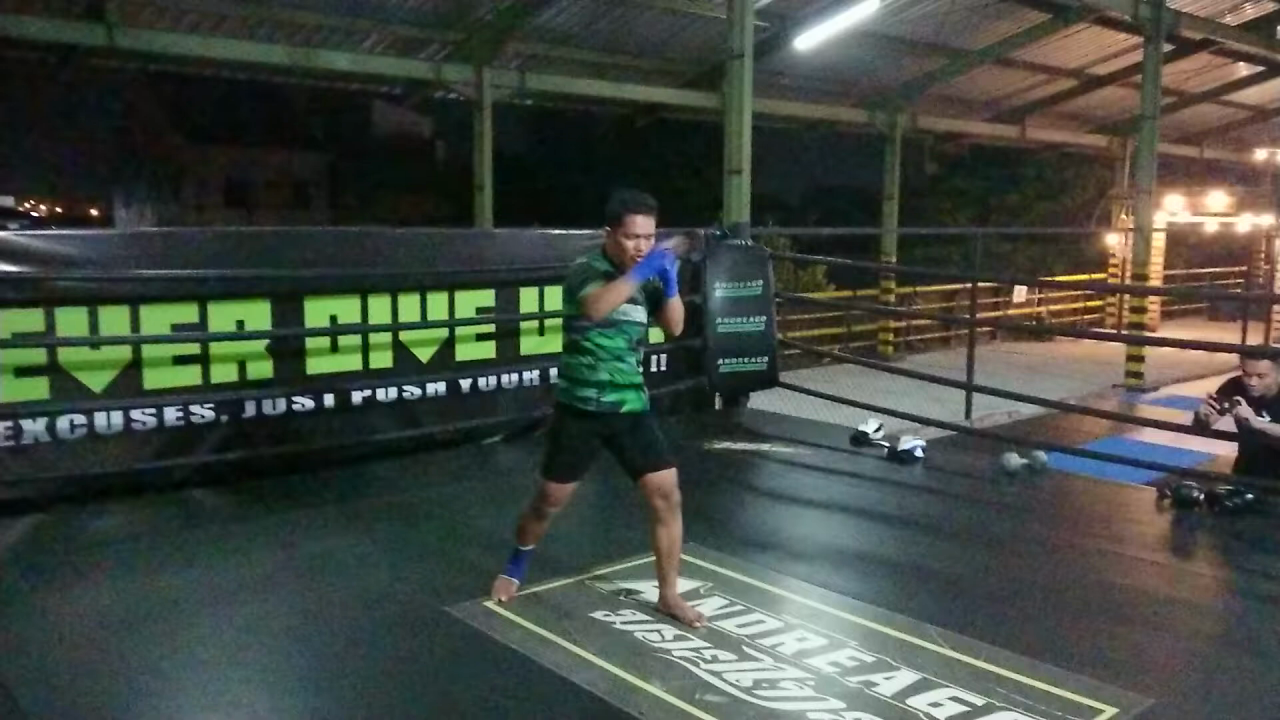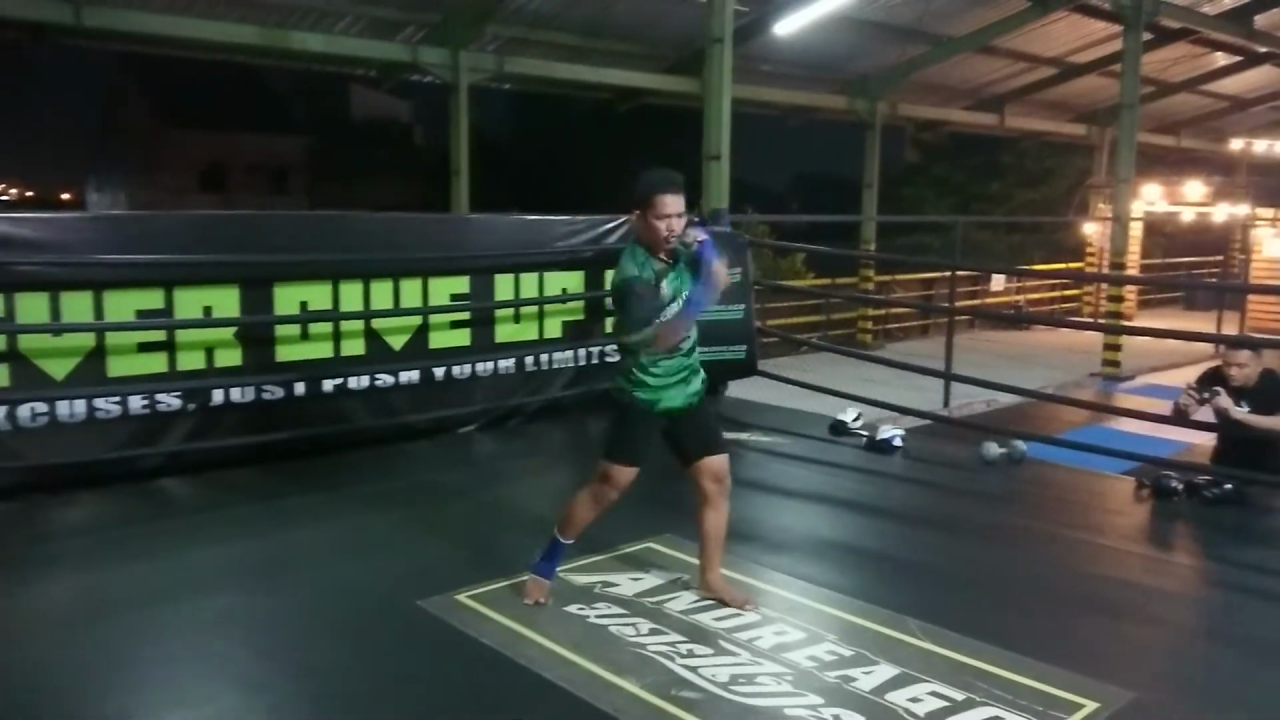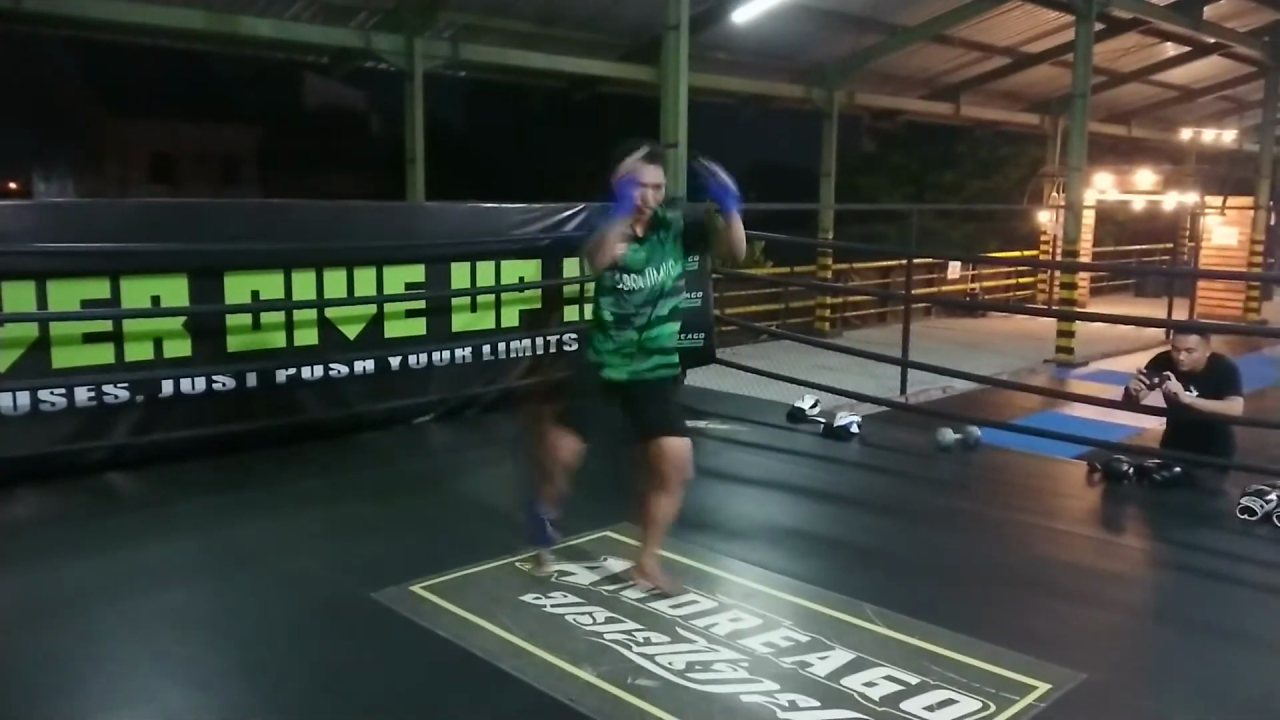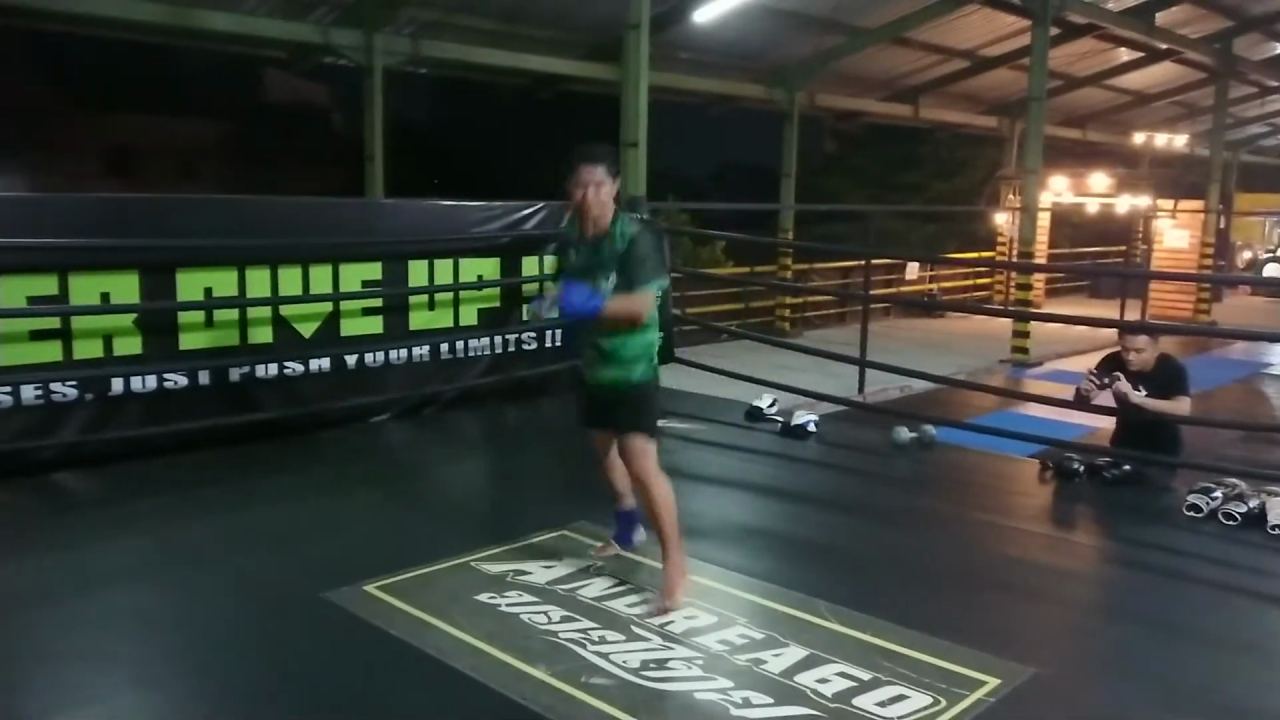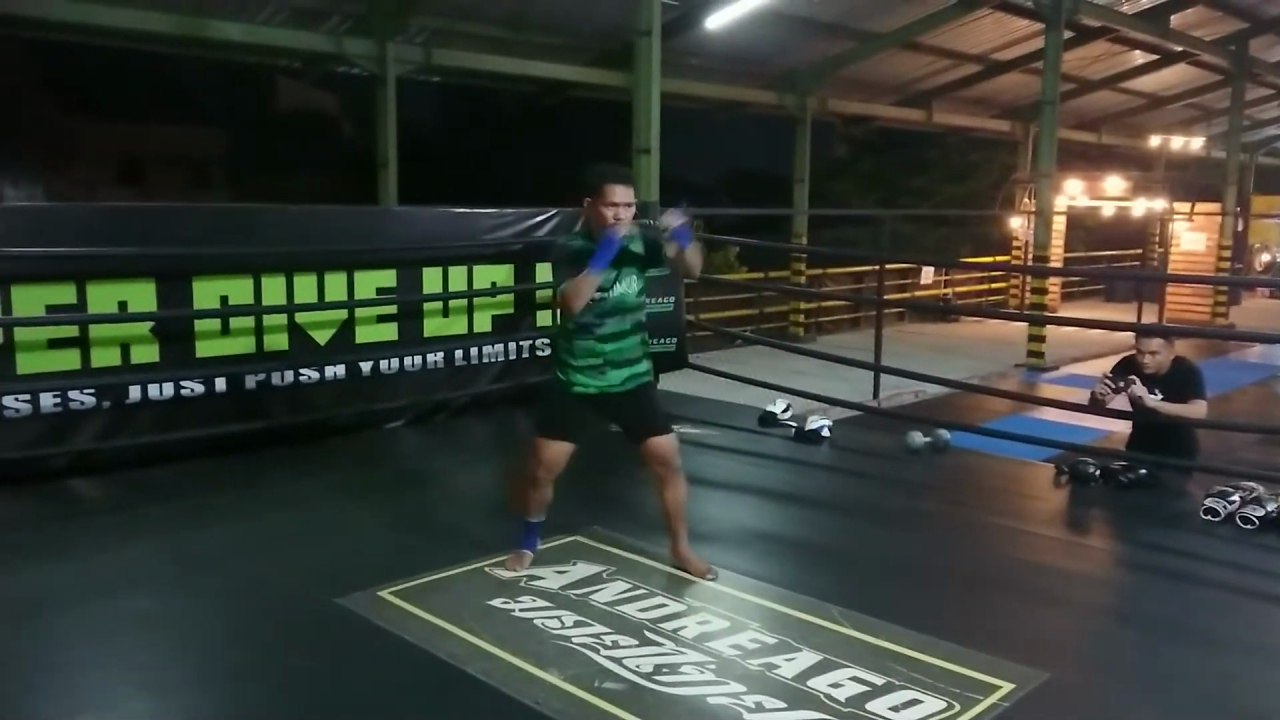
dt=1s
person 1, frame 1
left shoulder: (648, 274)
right shoulder: (586, 269)
left elbow: (674, 327)
right elbow: (598, 307)
left wrist: (669, 277)
right wrist: (642, 269)
left hip: (630, 407)
right hip: (580, 408)
left knee: (666, 496)
right knee: (550, 500)
left ankle: (669, 594)
right ankle: (515, 567)
person 1, frame 2
left shoulder: (678, 248)
right shoulder: (634, 273)
left elbow: (720, 282)
right elbow: (655, 343)
left wrist: (705, 253)
right wrist: (691, 308)
left hip: (689, 391)
right hip: (644, 398)
left knee: (717, 480)
right knee: (609, 486)
left ankle: (711, 577)
right ankle: (546, 564)
person 1, frame 3
left shoulder: (675, 225)
right shoulder: (609, 226)
left elbow: (735, 251)
right elbow: (599, 257)
left wrist: (729, 201)
right wrist: (618, 201)
left hip: (656, 371)
right hip: (602, 364)
left knee: (673, 466)
right knee: (558, 451)
left ankle: (646, 561)
right ankle: (543, 523)
person 1, frame 4
left shoulder: (636, 238)
right shoulder: (571, 240)
left elbow: (643, 309)
left wrist: (587, 305)
right wrist: (557, 302)
left hip: (632, 371)
right hip: (595, 370)
left knee: (643, 464)
right knee: (603, 447)
left ankle: (674, 568)
right ankle: (628, 526)
person 1, frame 5
left shoulder: (642, 243)
right shoulder: (571, 251)
left elbow: (690, 268)
right elbow: (572, 301)
left wrist: (680, 234)
right wrist: (605, 253)
left hip: (631, 379)
right hip: (574, 382)
left knee: (667, 461)
right knee: (542, 467)
left ankle: (681, 548)
right ankle: (529, 541)
